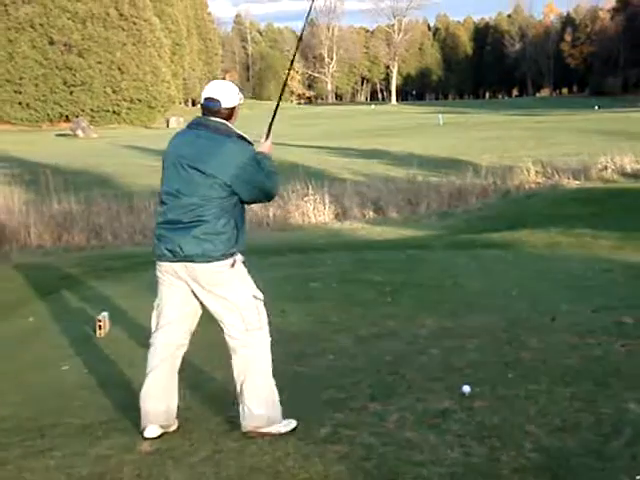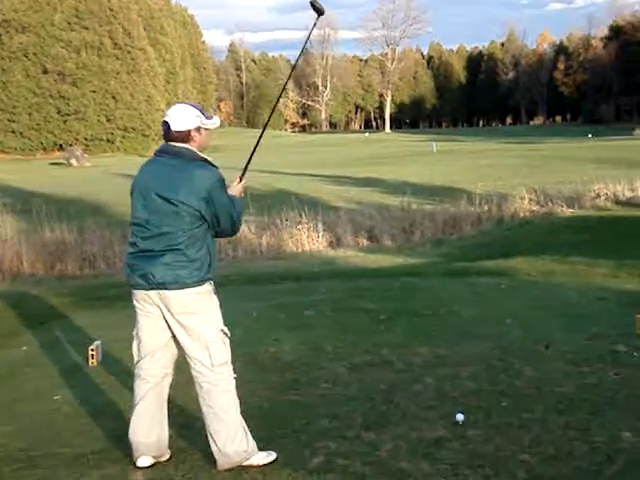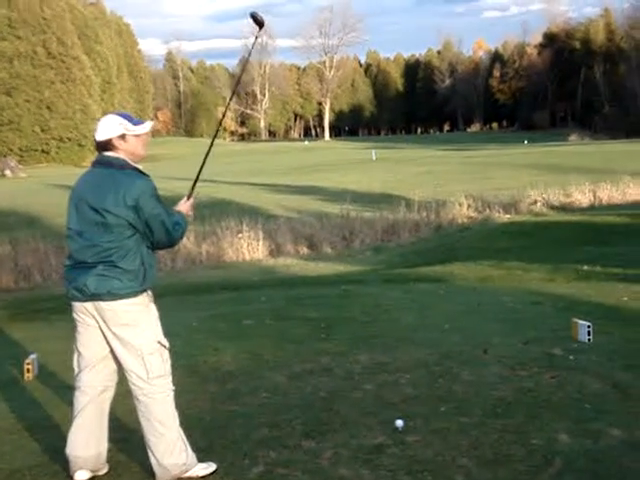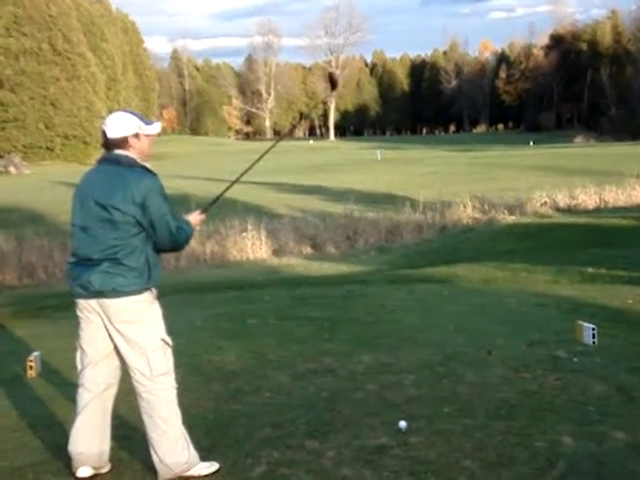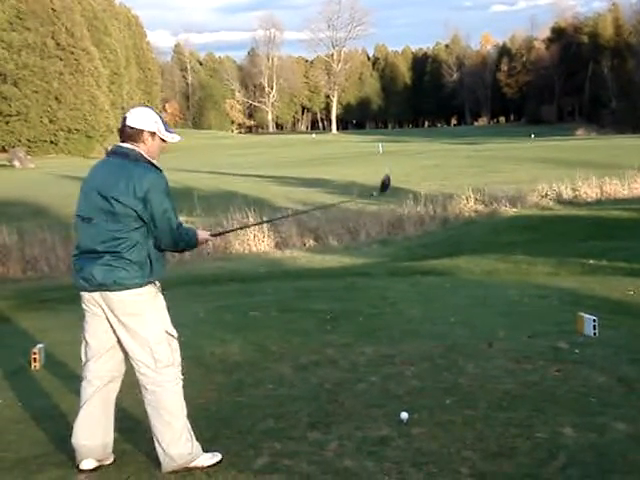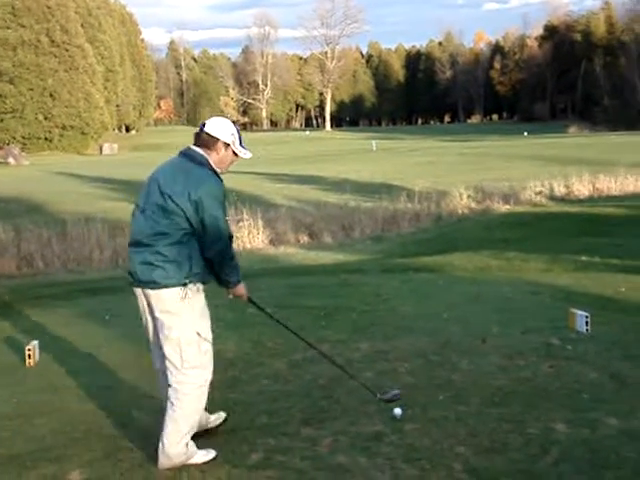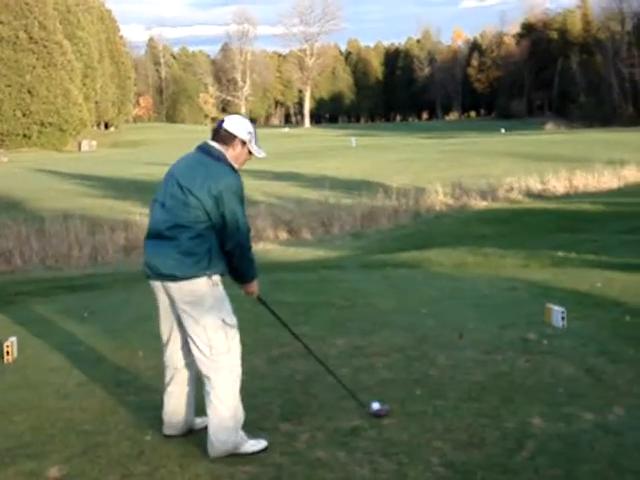
dt=0.7s
person 1, frame 1
left shoulder: (179, 141)
right shoulder: (239, 151)
right elbow: (265, 191)
right wrist: (263, 158)
left hip: (171, 255)
right hip: (215, 258)
left knee: (167, 336)
right knee: (249, 333)
left ankle: (155, 418)
right ankle: (260, 415)
person 1, frame 2
left shoulder: (146, 171)
right shoulder: (204, 176)
right elbow: (228, 225)
right wrist: (234, 197)
left hip: (144, 283)
right hip: (187, 286)
left knee: (150, 366)
right knee: (213, 368)
left ankle: (147, 446)
right ankle: (233, 450)
person 1, frame 3
left shoulder: (84, 183)
right shoulder: (136, 184)
right elbow: (165, 236)
left wrist: (167, 213)
right wrist: (180, 214)
left hip: (84, 294)
right hip: (123, 297)
left knee: (91, 379)
right knee: (152, 380)
person 1, frame 4
left shoulder: (88, 181)
right shoulder: (143, 182)
right elbow: (169, 239)
left wrist: (177, 224)
right wrist: (188, 225)
left hip: (88, 291)
right hip: (128, 293)
left knee: (94, 376)
right knee: (155, 377)
person 1, frame 5
left shoulder: (97, 173)
right shoulder: (148, 177)
right elbow: (169, 236)
right wrist: (195, 238)
left hip: (93, 284)
right hip: (133, 287)
left knee: (99, 369)
right knee: (161, 369)
left ankle: (90, 449)
right ankle: (179, 452)
person 1, frame 6
left shoulder: (165, 170)
right shoulder: (207, 184)
right elbow: (217, 243)
right wrist: (233, 280)
left hip: (145, 276)
right hip: (176, 283)
left knee: (170, 357)
right knee: (191, 367)
left ankle: (191, 419)
right ankle: (175, 449)
person 1, frame 7
left shoulder: (183, 164)
right shoulder: (225, 178)
right elbow: (235, 237)
right wrist: (248, 277)
left hip: (161, 270)
right hip: (194, 276)
left knee: (178, 348)
right knee: (221, 354)
left ankle: (177, 419)
right ankle: (225, 437)
